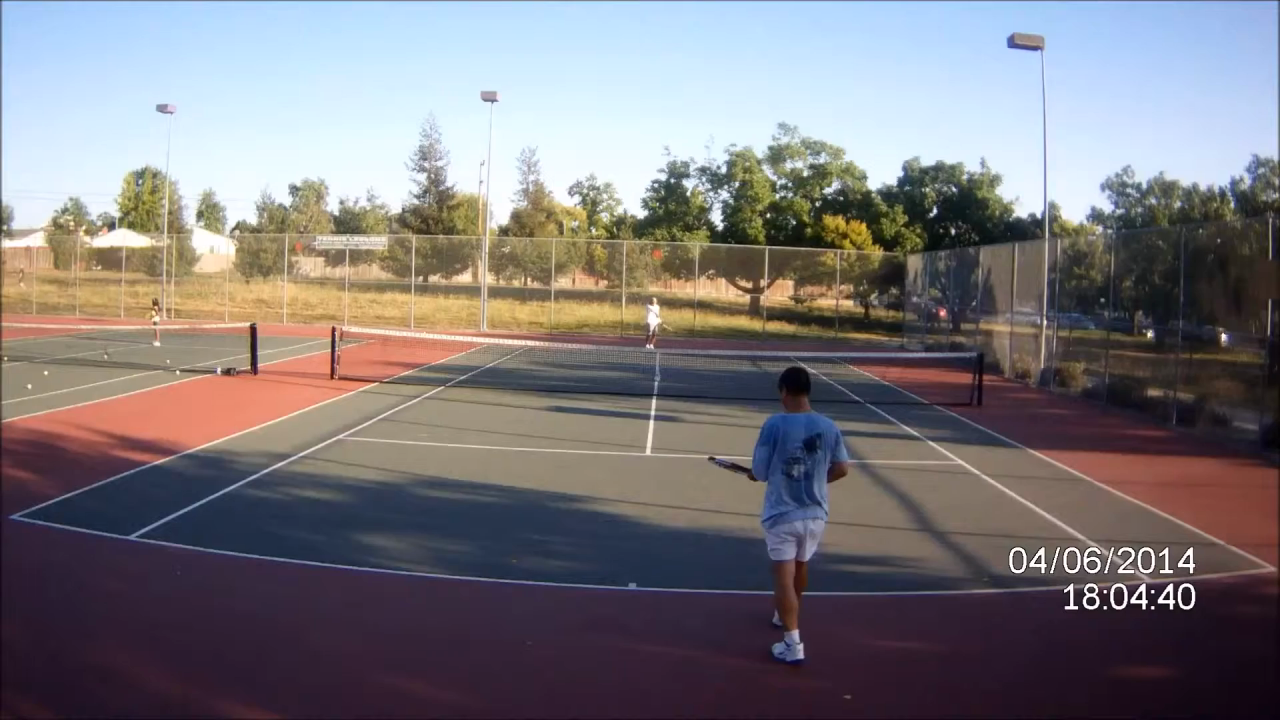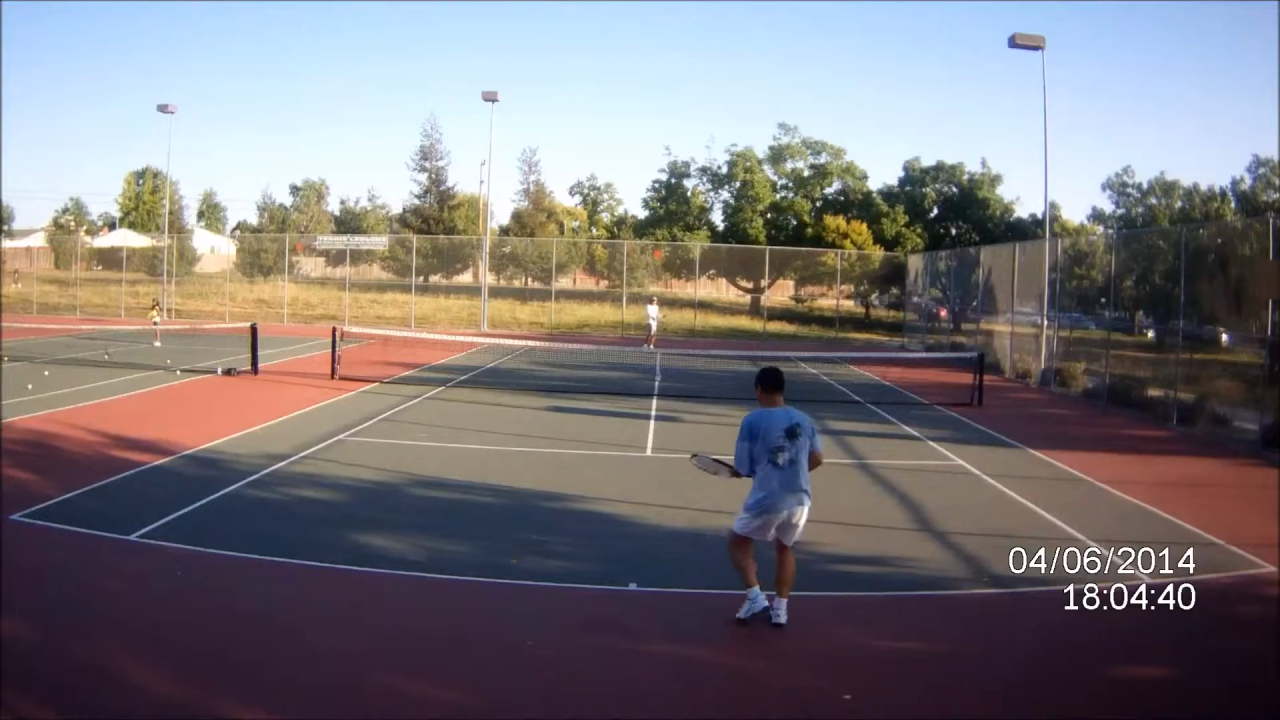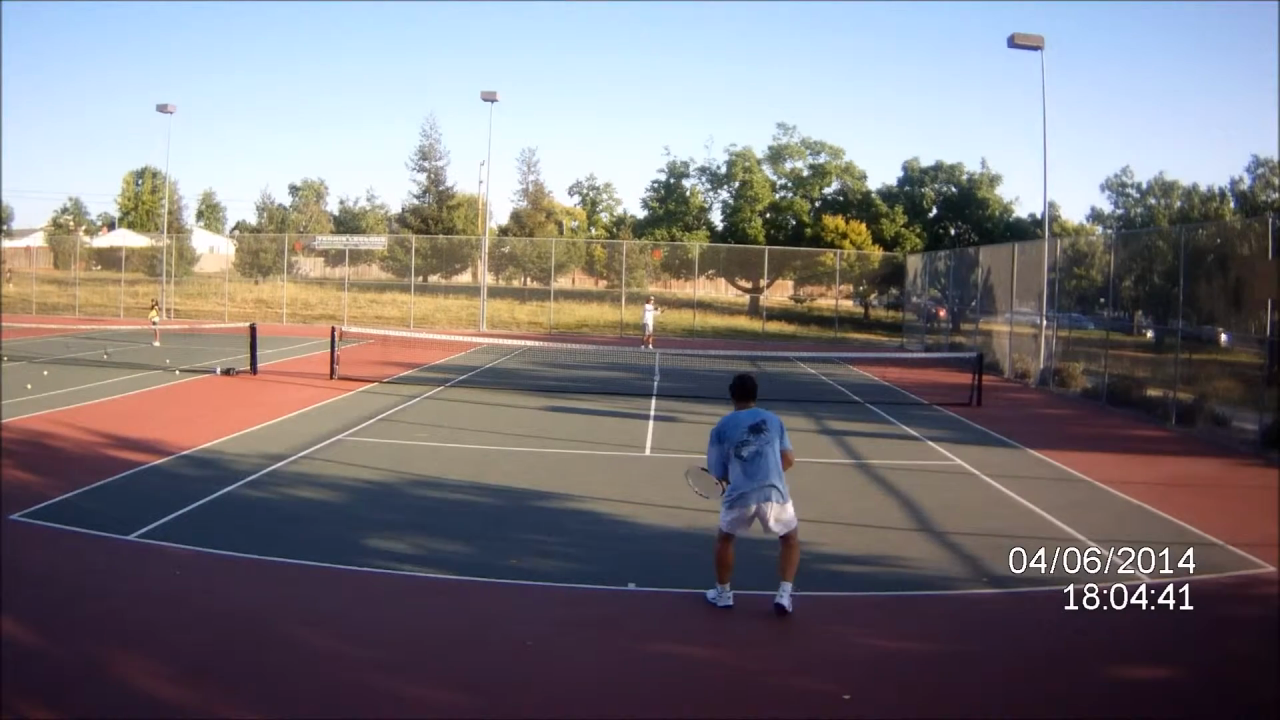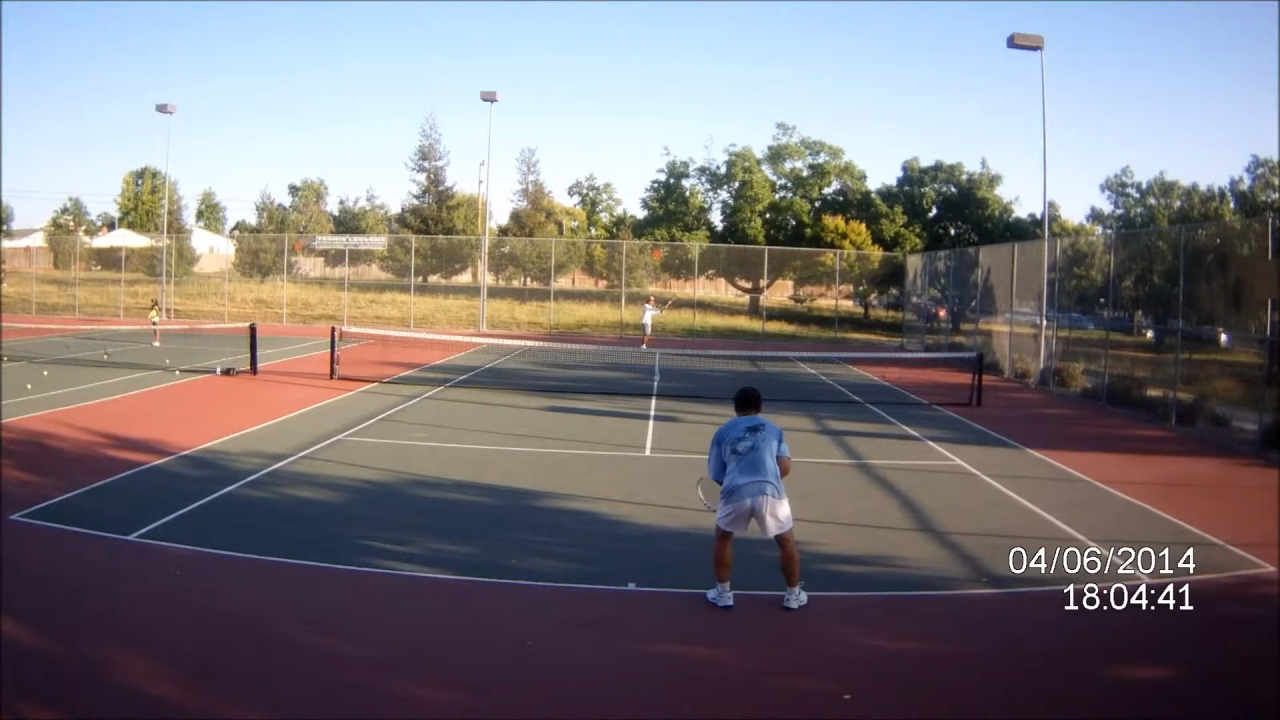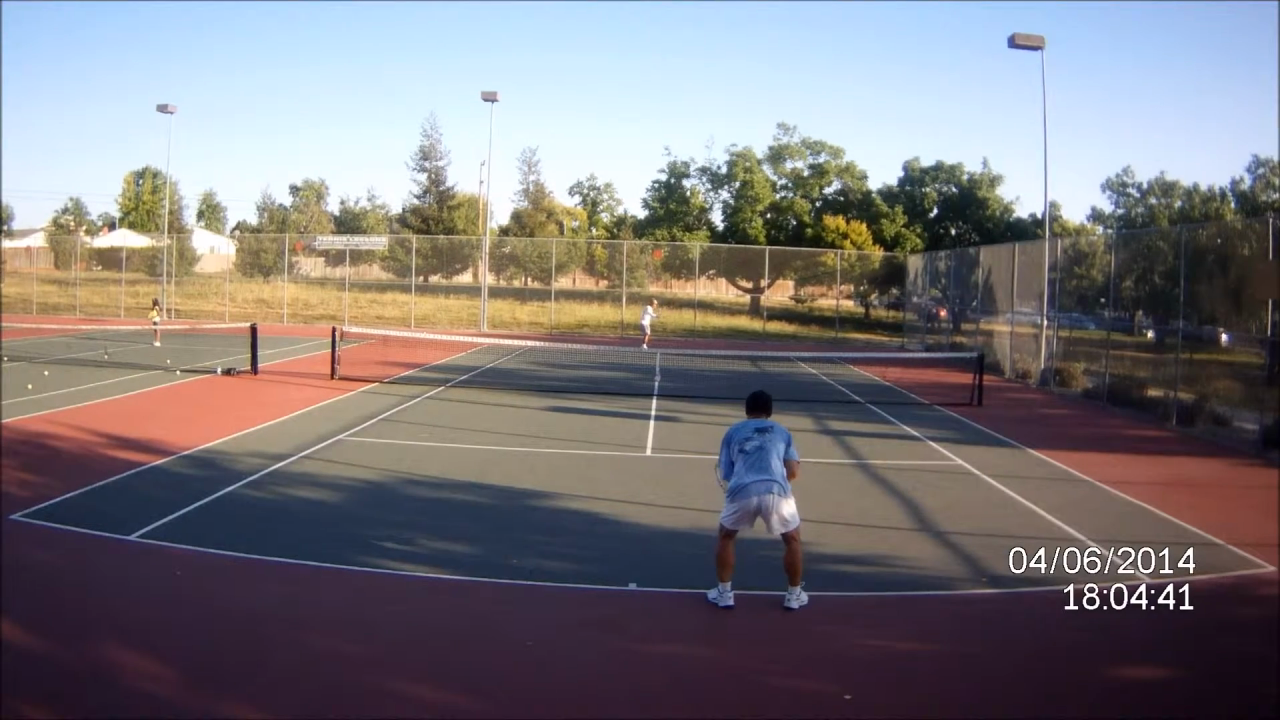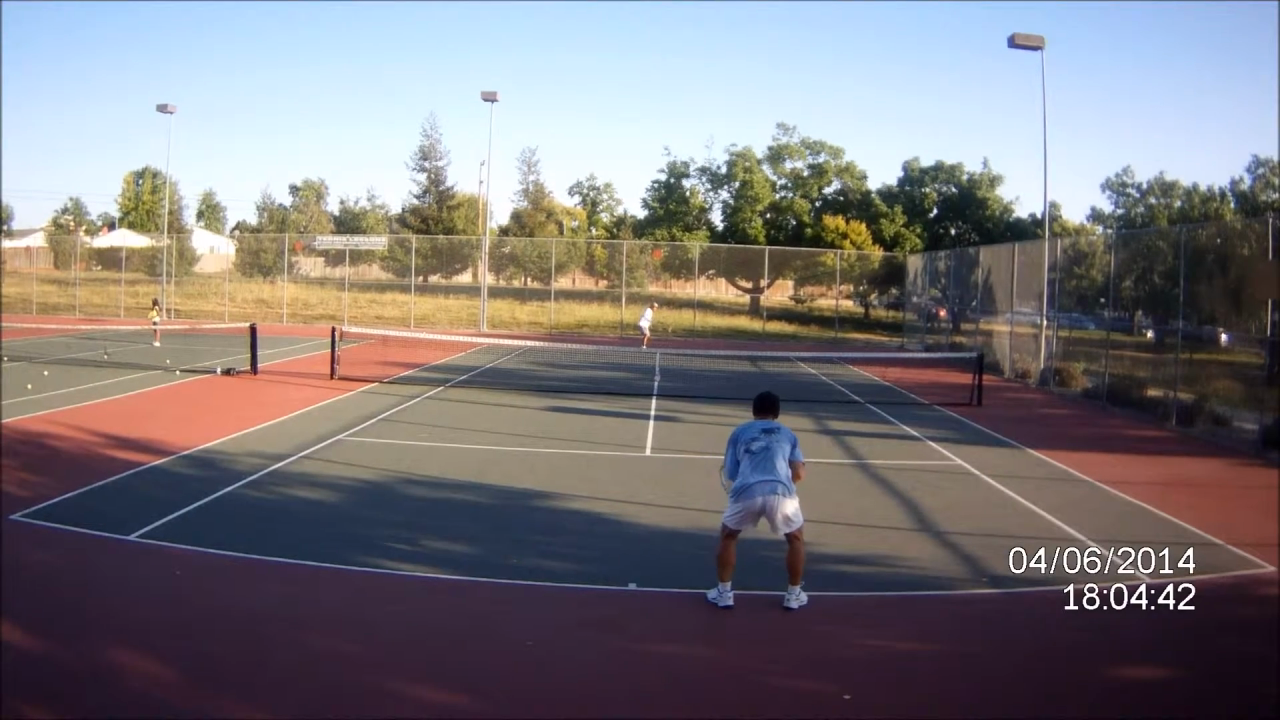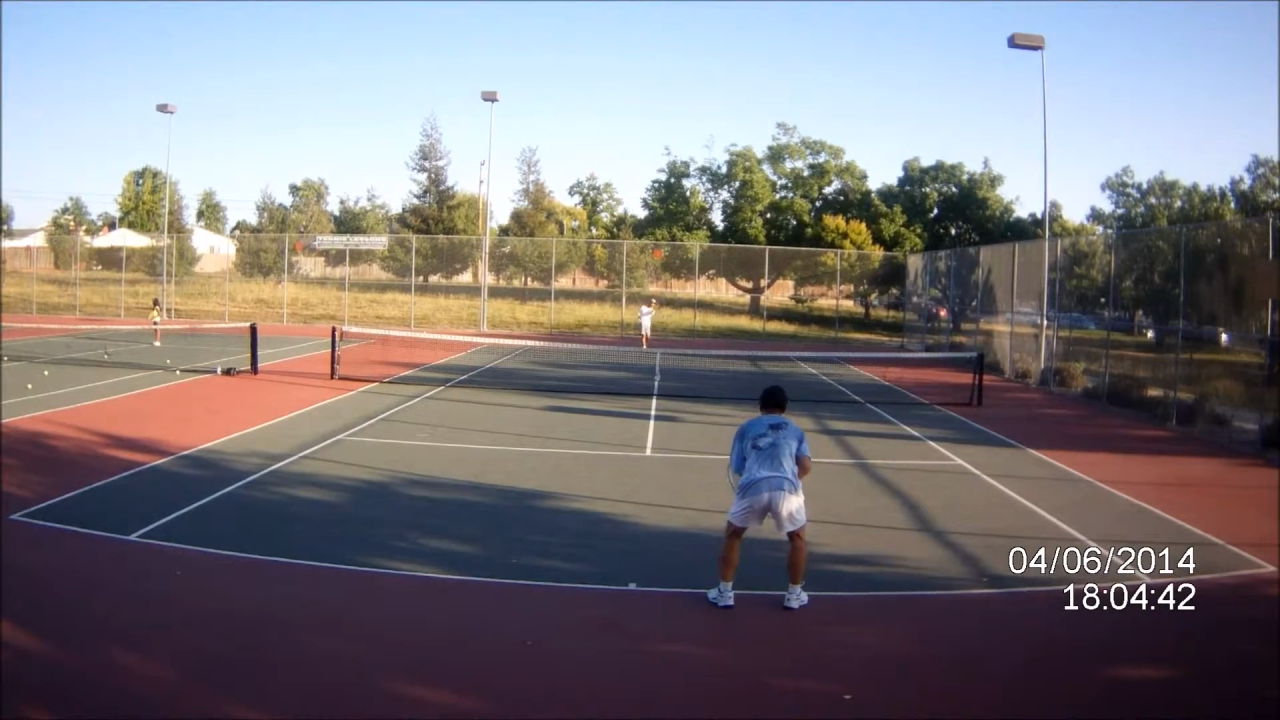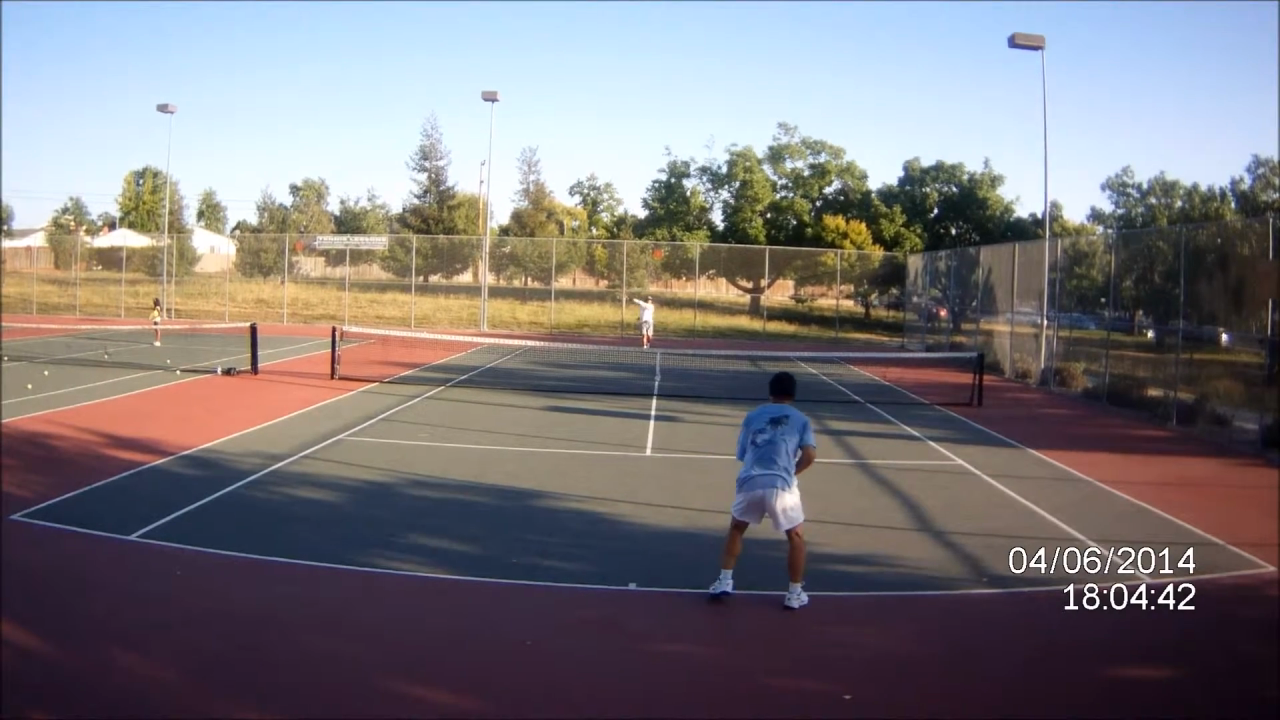
dt=0.3s
person 1, frame 1
left shoulder: (774, 425)
right shoulder: (829, 428)
left elbow: (759, 473)
right elbow: (841, 470)
left hip: (782, 514)
right hip: (815, 513)
left knee: (784, 576)
right knee: (800, 566)
left ankle: (792, 644)
right ankle: (785, 618)
person 1, frame 2
left shoulder: (752, 421)
right shoulder: (804, 420)
left elbow: (742, 469)
right elbow: (816, 460)
left hip: (766, 500)
right hip: (799, 499)
left knee: (737, 544)
right knee: (784, 549)
left ankle: (755, 596)
right ankle: (780, 608)
person 1, frame 3
left shoulder: (721, 427)
right shoulder: (774, 420)
left elbow: (717, 472)
right elbow: (788, 460)
left hip: (740, 496)
right hip: (774, 493)
left knee: (725, 540)
right knee: (790, 540)
left ankle: (723, 593)
right ankle: (784, 593)
person 1, frame 4
left shoulder: (723, 432)
right shoulder: (773, 429)
left elbow: (716, 476)
right elbow: (785, 467)
left hip: (735, 493)
right hip: (770, 491)
left knee: (722, 538)
right knee: (786, 542)
left ankle: (723, 593)
right ankle: (793, 594)
person 1, frame 5
left shoulder: (733, 432)
right shoulder: (782, 432)
left elbow: (726, 473)
right elbow: (793, 471)
left hip: (742, 492)
right hip: (776, 491)
left knee: (725, 537)
right knee: (792, 540)
left ankle: (724, 592)
right ankle: (794, 595)
person 1, frame 6
left shoulder: (739, 432)
right shoulder: (788, 434)
left elbow: (731, 473)
right elbow: (799, 473)
left hip: (746, 492)
right hip: (780, 491)
left knee: (727, 537)
right knee: (796, 540)
left ankle: (724, 592)
right ankle: (794, 595)
person 1, frame 7
left shoulder: (746, 427)
right shoulder: (795, 430)
left elbow: (737, 468)
right elbow: (805, 466)
left hip: (753, 488)
right hip: (786, 489)
left knee: (732, 536)
right knee: (797, 539)
left ankle: (724, 592)
right ankle: (794, 594)
person 1, frame 8
left shoulder: (752, 416)
right shoulder: (801, 419)
right elbow: (810, 455)
left hip: (750, 482)
right hip: (781, 485)
left knee: (736, 530)
right knee: (796, 538)
left ankle: (725, 582)
right ankle: (795, 594)
